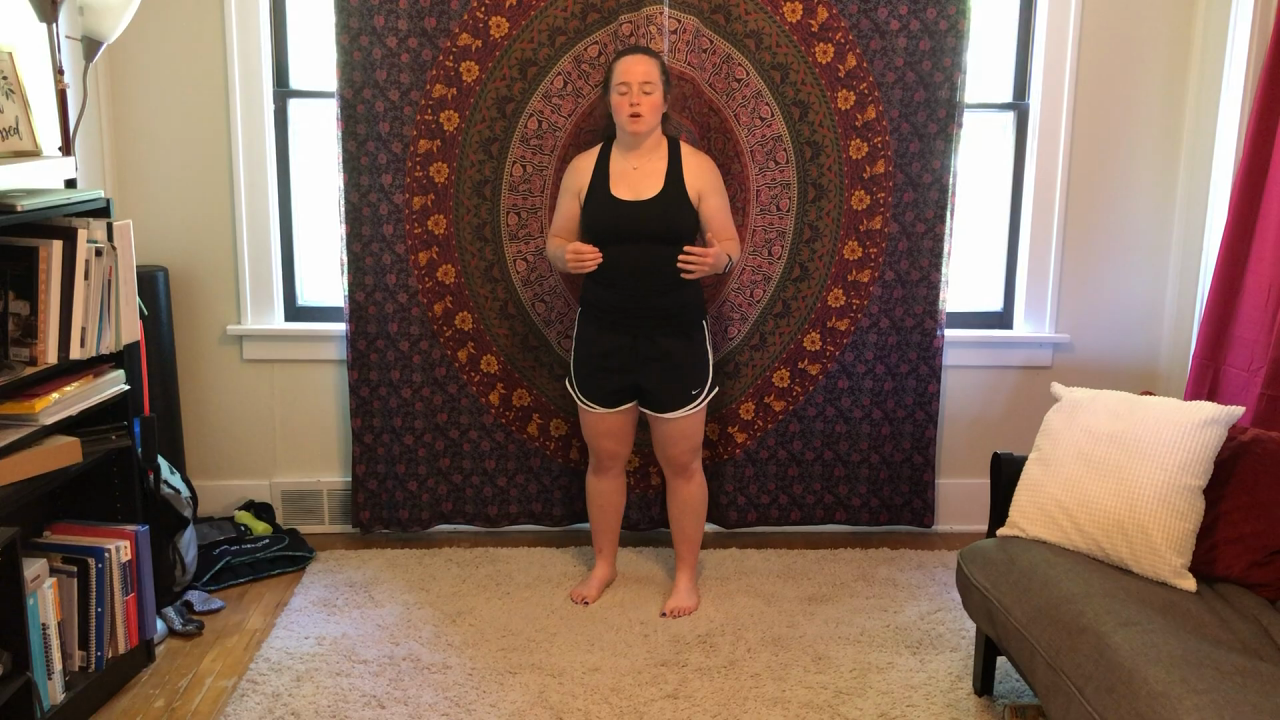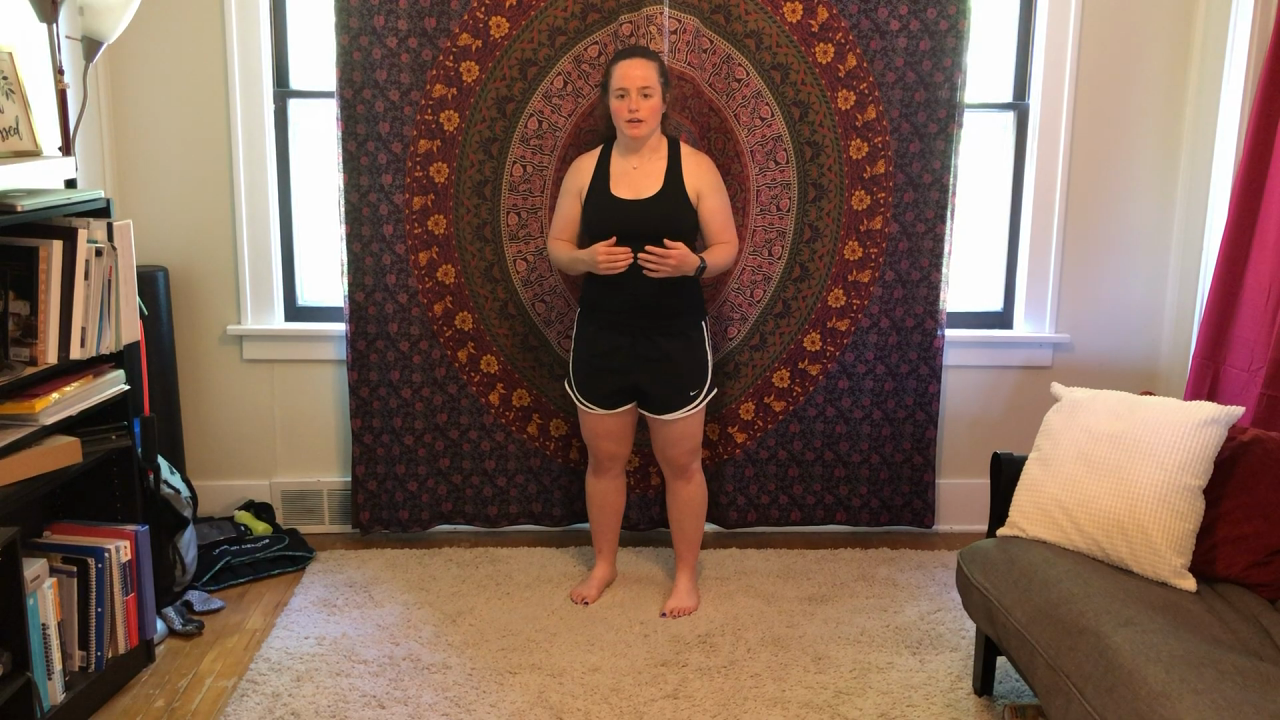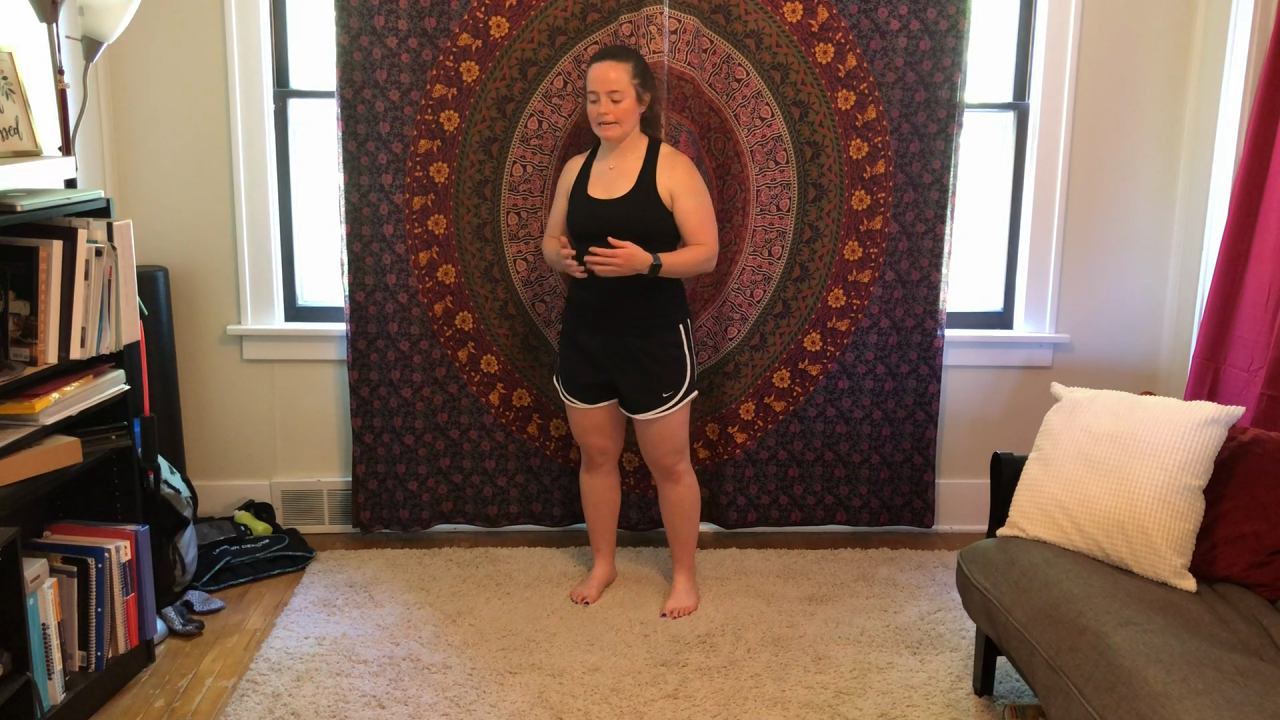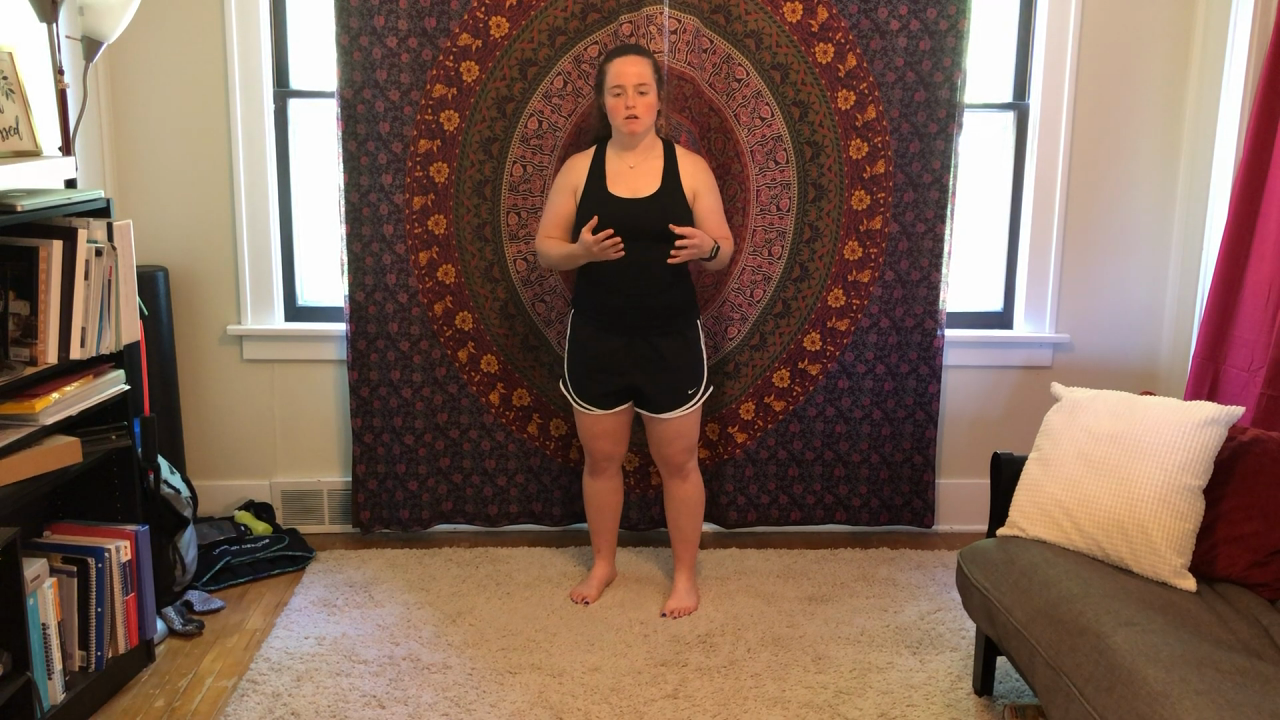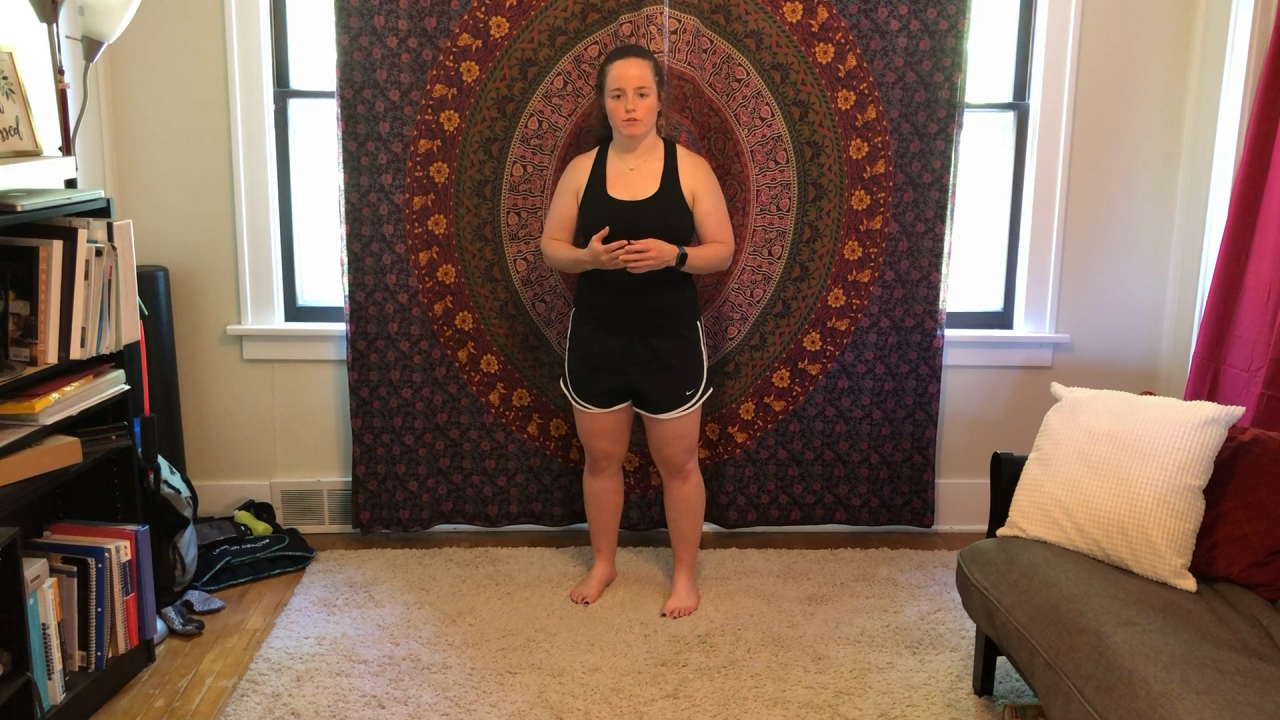
dt=1s
person 1, frame 1
left shoulder: (696, 166)
right shoulder: (584, 167)
left elbow: (730, 242)
right elbow: (555, 240)
left wrist: (719, 259)
right wrist: (567, 257)
left hip: (676, 337)
right hip: (602, 336)
left knee: (682, 463)
right knee: (604, 458)
left ankle: (686, 574)
right ankle: (603, 564)
person 1, frame 2
left shoulder: (696, 167)
right shoulder: (585, 168)
left elbow: (727, 247)
right elbow: (556, 246)
left wrist: (694, 264)
right wrist: (585, 259)
left hip: (675, 337)
right hip: (602, 336)
left knee: (681, 464)
right knee: (604, 459)
left ankle: (686, 575)
right ankle: (603, 565)
person 1, frame 3
left shoulder: (673, 168)
right shoulder: (577, 168)
left elbow: (706, 253)
right elbow: (552, 239)
left wrist: (646, 262)
right wrist: (561, 256)
left hip: (655, 337)
right hip: (585, 335)
left knee: (669, 464)
right knee: (596, 454)
left ankle: (684, 574)
right ankle: (602, 563)
person 1, frame 4
left shoulder: (689, 166)
right shoulder: (578, 168)
left elbow: (725, 247)
right elbow: (544, 248)
left wrist: (707, 248)
right wrist: (581, 250)
left hip: (671, 337)
right hip: (596, 337)
left knee: (678, 462)
right knee: (600, 459)
left ankle: (684, 573)
right ankle: (602, 563)
person 1, frame 5
left shoulder: (690, 168)
right shoulder: (581, 169)
left elbow: (722, 250)
right elbow: (551, 246)
left wrist: (673, 255)
right wrist: (588, 257)
left hip: (670, 338)
right hip: (596, 337)
left knee: (677, 463)
right knee: (601, 459)
left ankle: (684, 574)
right ankle: (601, 564)
